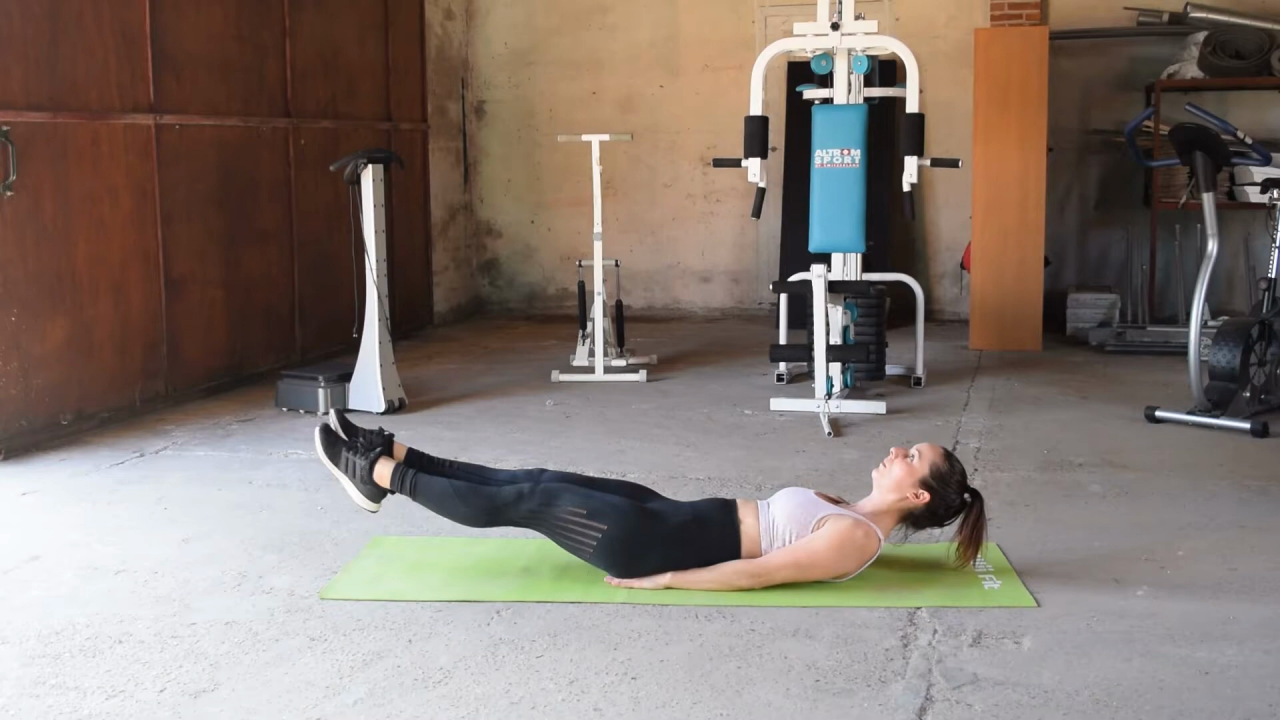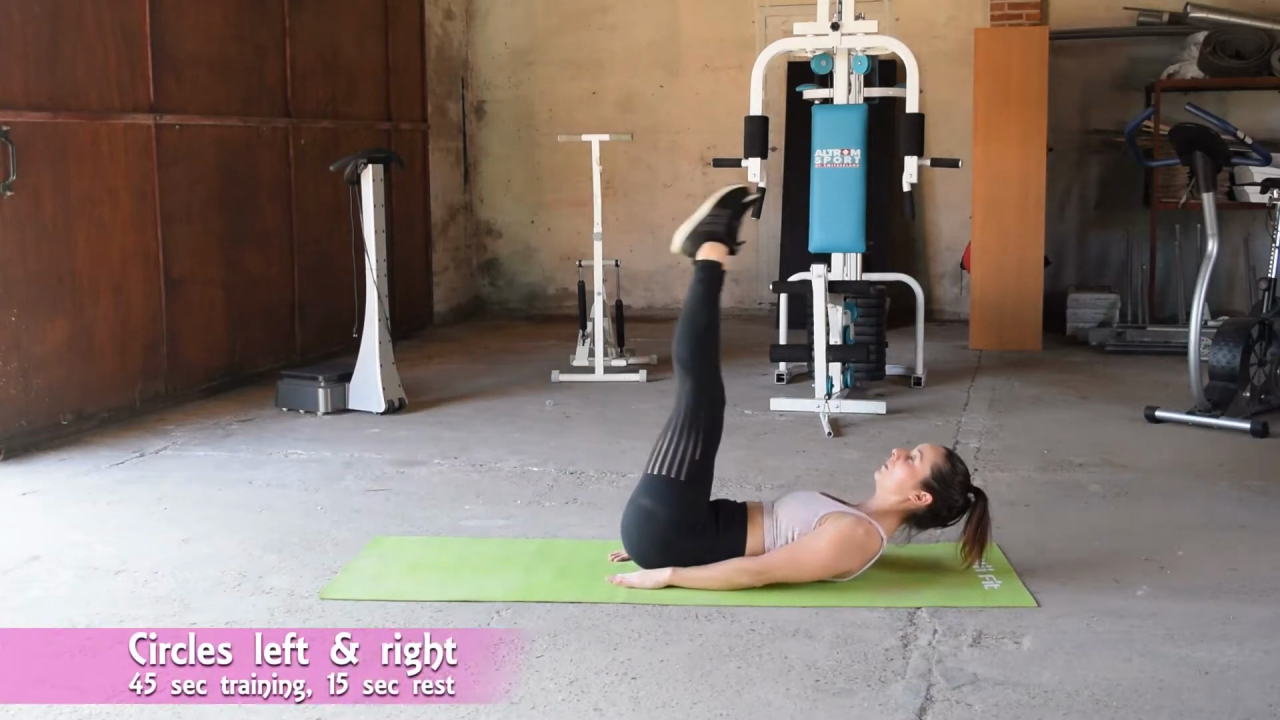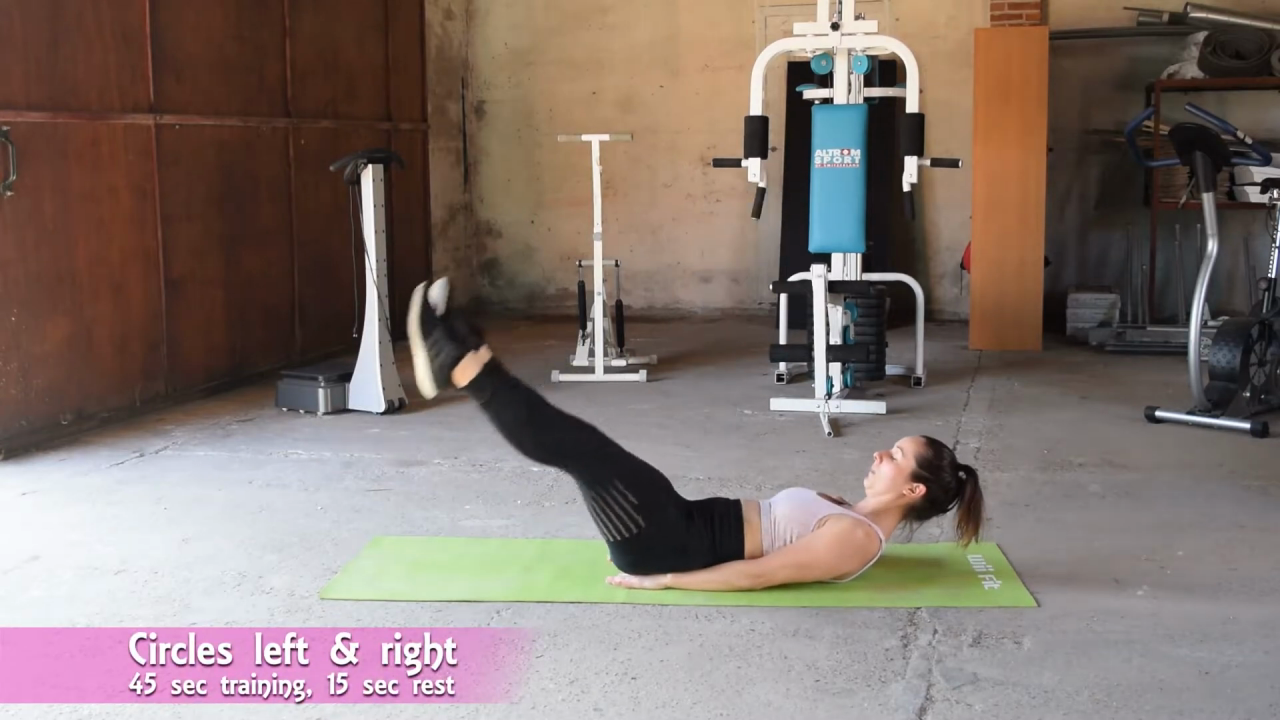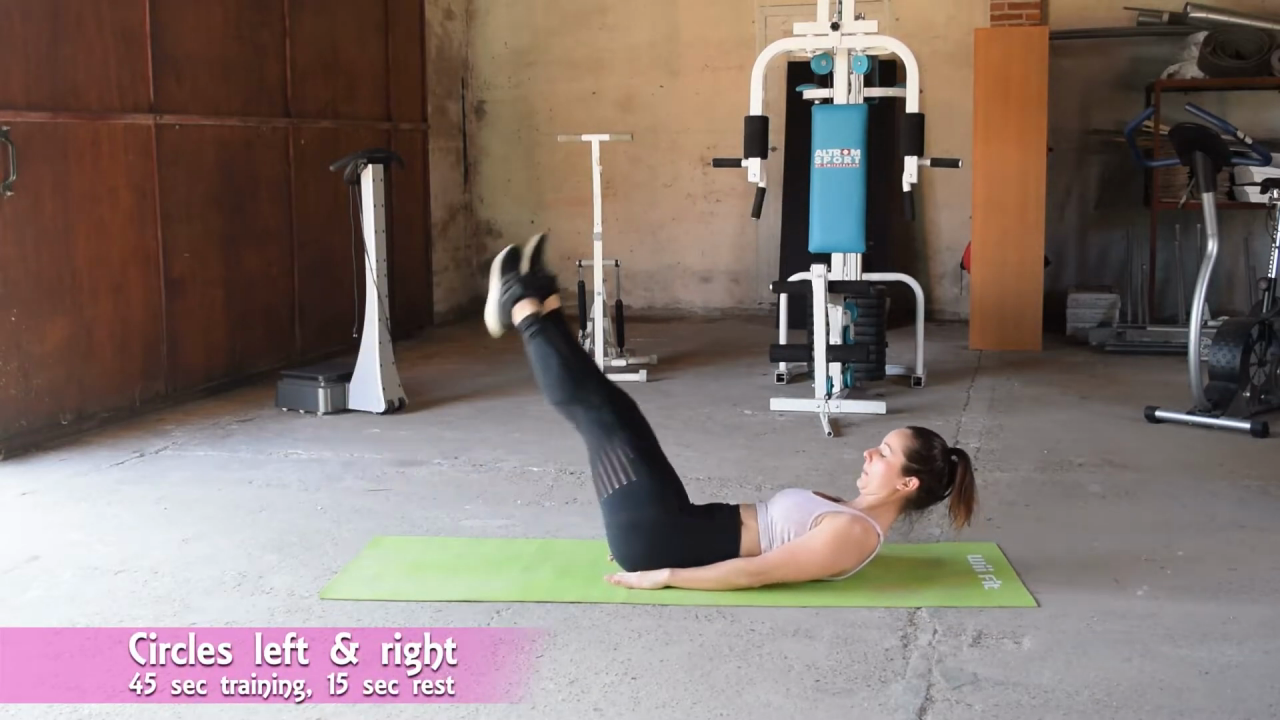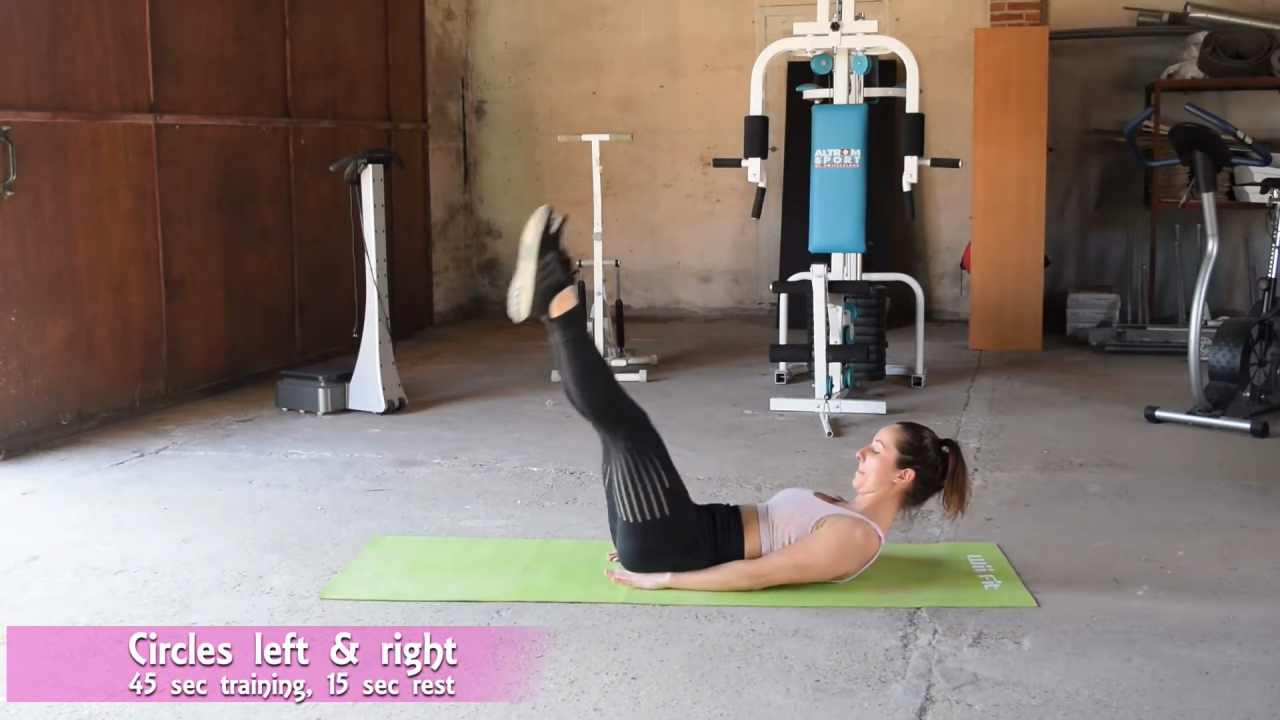
dt=0.7s
person 1, frame 1
left shoulder: (855, 538)
right shoulder: (851, 513)
left elbow: (760, 571)
left wrist: (662, 577)
left hip: (665, 544)
right hip: (677, 518)
left knee: (533, 501)
right knee: (542, 482)
left ankle: (381, 474)
right ankle: (386, 456)
person 1, frame 2
left shoulder: (857, 536)
right shoulder: (853, 515)
left elbow: (760, 572)
left wrist: (664, 575)
left hip: (666, 541)
left knee: (699, 388)
left ankle: (712, 248)
right ankle: (710, 250)
person 1, frame 3
left shoulder: (857, 542)
right shoulder: (849, 513)
left elbow: (762, 572)
left wrist: (662, 579)
left hip: (678, 545)
right hip: (693, 525)
left knee: (580, 449)
right knee: (588, 451)
left ankle: (461, 363)
right ankle: (462, 361)
person 1, frame 4
left shoulder: (852, 535)
right shoulder: (854, 512)
left elbow: (756, 573)
left wrist: (661, 576)
left hip: (665, 540)
right hip: (689, 531)
left knee: (592, 409)
right knee: (610, 405)
left ankle: (522, 307)
person 1, frame 5
left shoulder: (855, 538)
right shoulder: (853, 510)
left elbow: (761, 572)
left wrist: (661, 578)
left hip: (671, 551)
right hip: (702, 533)
left knee: (621, 423)
left ankle: (556, 298)
right ankle: (554, 297)
